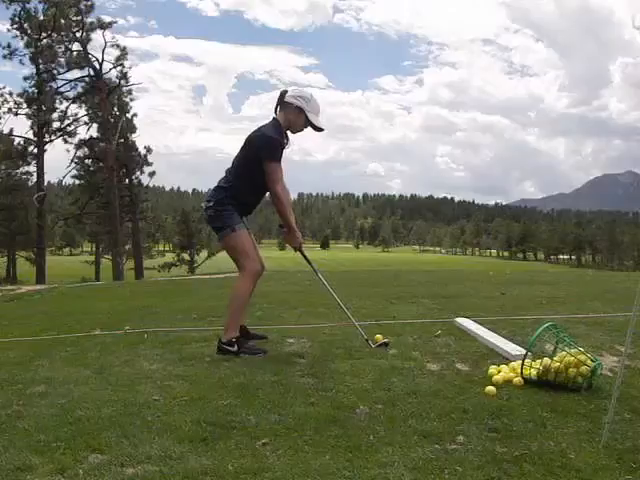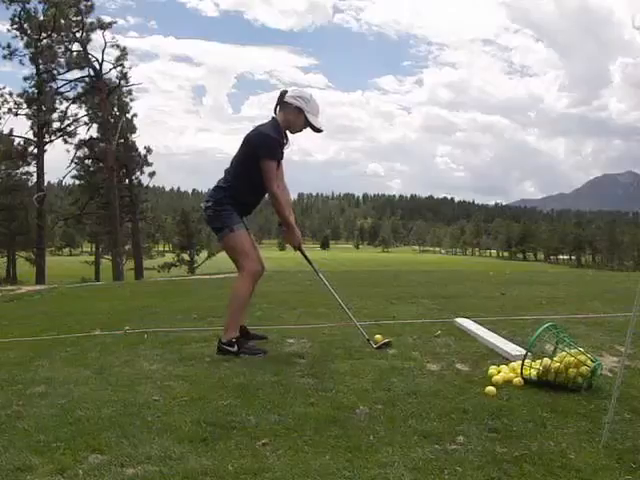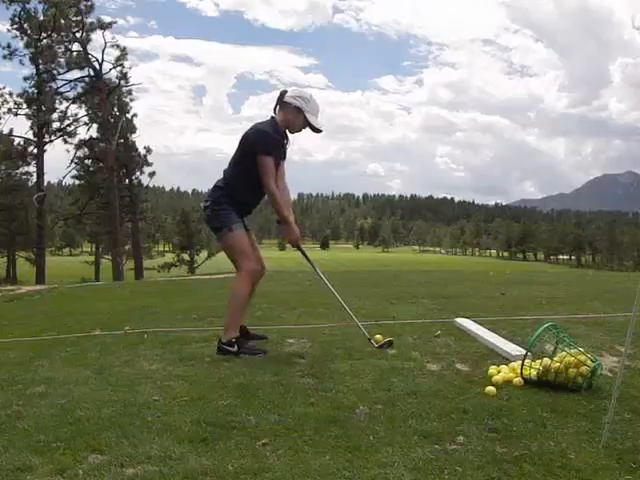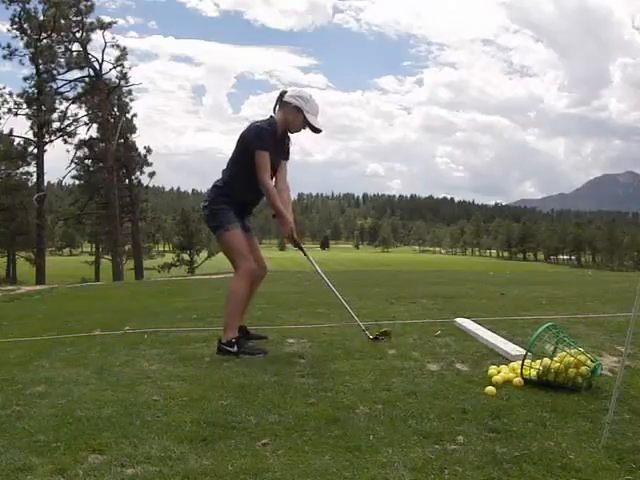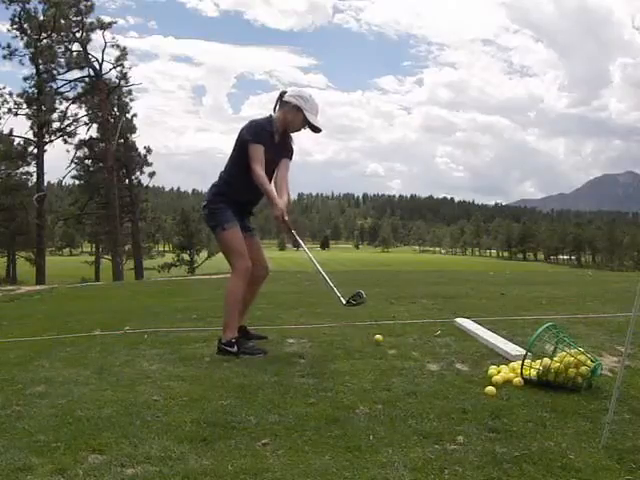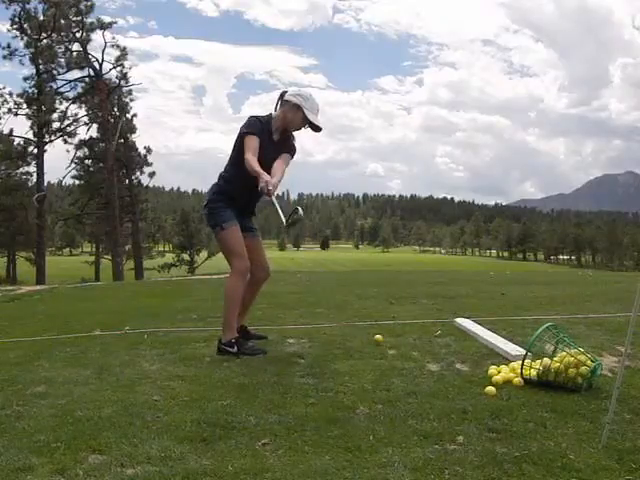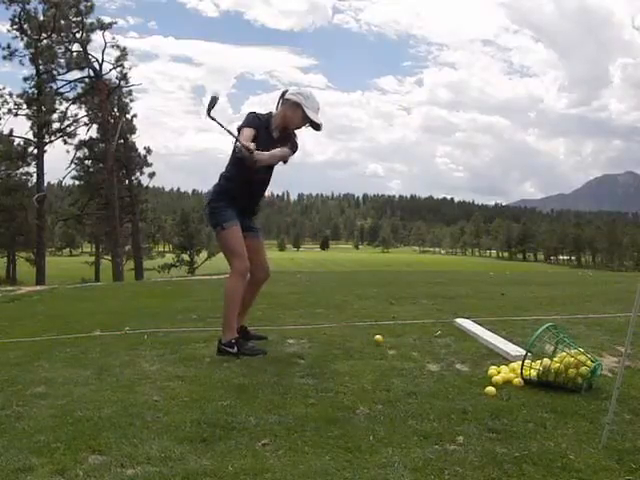
dt=0.2s
person 1, frame 1
left shoulder: (275, 137)
right shoulder: (269, 138)
left elbow: (281, 187)
right elbow: (275, 190)
left wrist: (293, 225)
right wrist: (291, 229)
left hip: (231, 209)
right hip: (223, 207)
left knee: (256, 268)
right knee: (250, 268)
left ankle: (237, 327)
right ankle: (228, 340)
person 1, frame 2
left shoulder: (276, 138)
right shoulder: (267, 136)
left elbow: (281, 185)
right elbow: (272, 188)
left wrist: (292, 224)
right wrist: (290, 227)
left hip: (232, 209)
right hip: (223, 207)
left knee: (256, 268)
right knee: (250, 268)
left ankle: (237, 327)
right ankle: (228, 340)
person 1, frame 3
left shoulder: (279, 140)
right shoulder: (264, 133)
left elbow: (281, 185)
right elbow: (269, 185)
left wrist: (291, 222)
right wrist: (287, 223)
left hip: (234, 210)
right hip: (222, 206)
left knee: (257, 269)
right knee: (248, 268)
left ankle: (237, 328)
right ankle: (228, 340)
person 1, frame 4
left shoulder: (282, 142)
right shoulder: (260, 130)
left elbow: (282, 184)
right elbow: (264, 180)
left wrist: (289, 219)
right wrist: (283, 217)
left hip: (237, 210)
right hip: (221, 205)
left knee: (258, 270)
right knee: (245, 268)
left ankle: (237, 327)
right ankle: (228, 340)
person 1, frame 5
left shoulder: (286, 144)
right shoulder: (257, 128)
left elbow: (281, 179)
right elbow: (257, 170)
left wrist: (283, 204)
right wrist: (274, 202)
left hip: (240, 210)
right hip: (221, 204)
left knee: (260, 270)
right knee: (243, 267)
left ankle: (237, 327)
right ankle: (228, 340)
person 1, frame 6
left shoulder: (288, 144)
right shoulder: (255, 124)
left elbow: (279, 169)
right elbow: (248, 158)
left wrist: (273, 183)
right wrist: (262, 176)
left hip: (243, 210)
right hip: (222, 203)
left knee: (261, 271)
right knee: (241, 267)
left ankle: (237, 326)
right ankle: (228, 340)
person 1, frame 7
left shoulder: (290, 142)
right shoulder: (255, 120)
left elbow: (275, 156)
right elbow: (242, 143)
left wrist: (260, 157)
right wrist: (246, 149)
left hip: (247, 210)
right hip: (224, 202)
left knee: (261, 271)
right knee: (241, 267)
left ankle: (237, 327)
right ankle: (228, 340)
